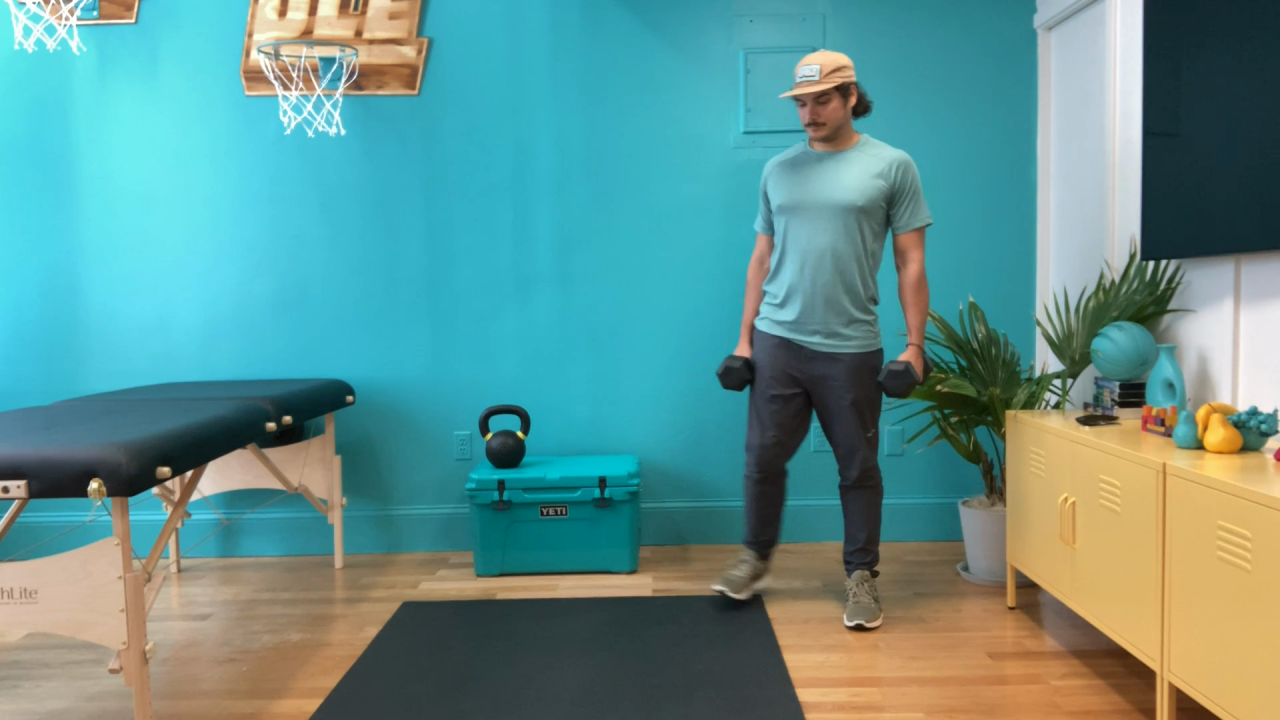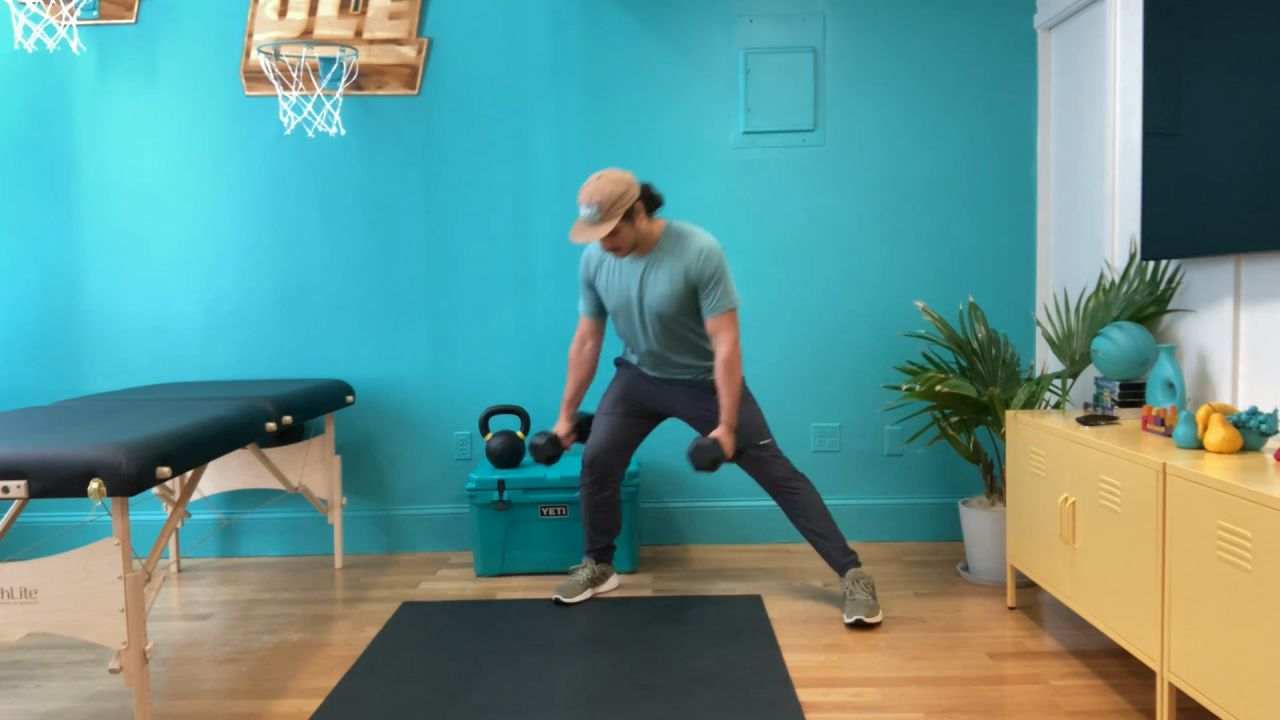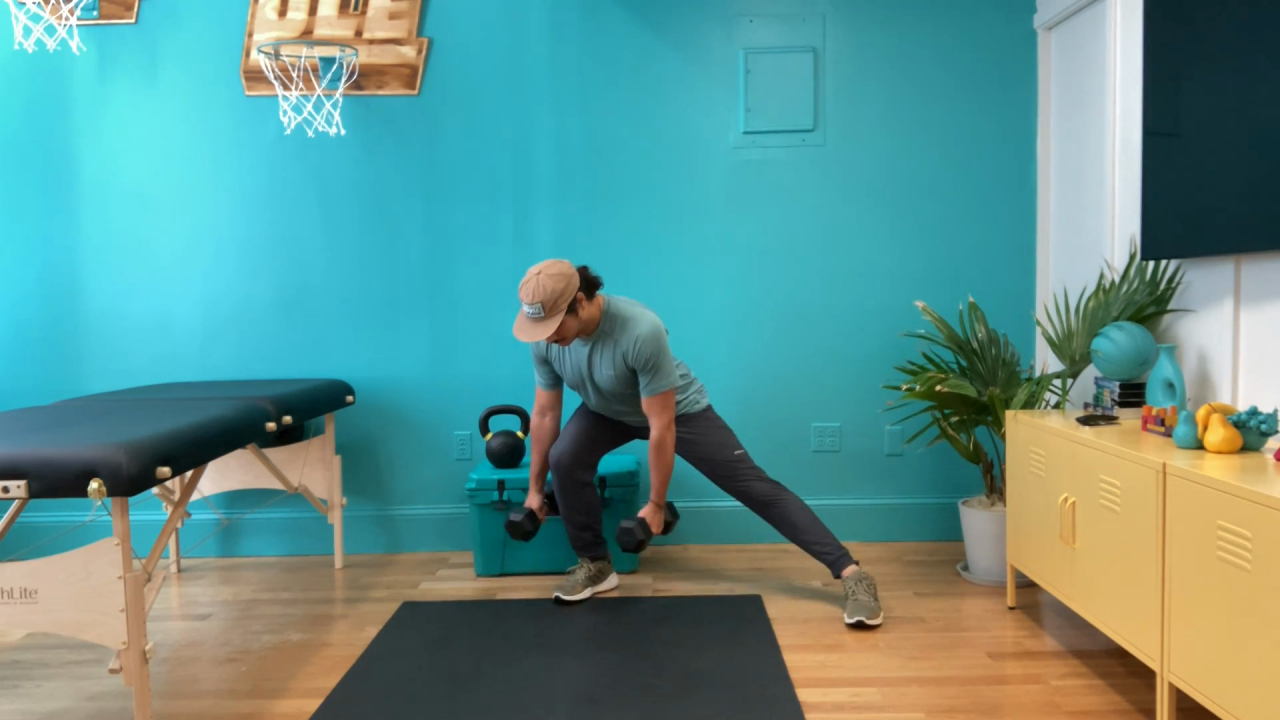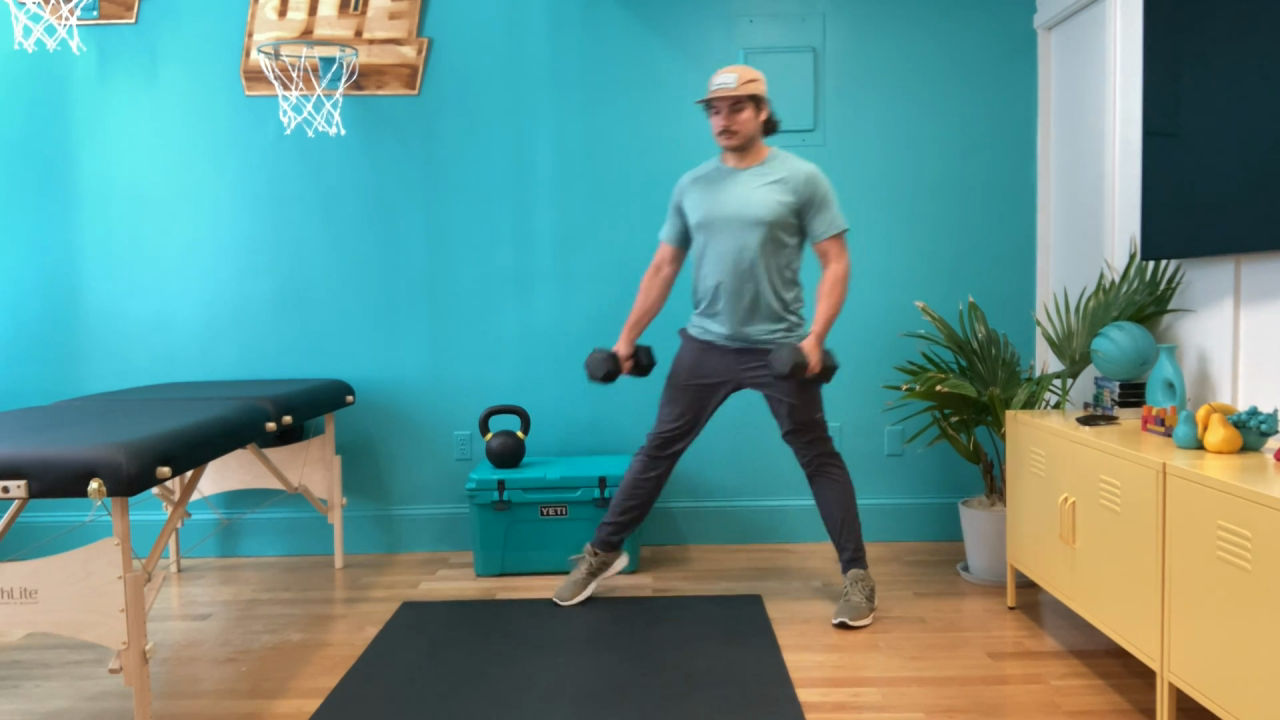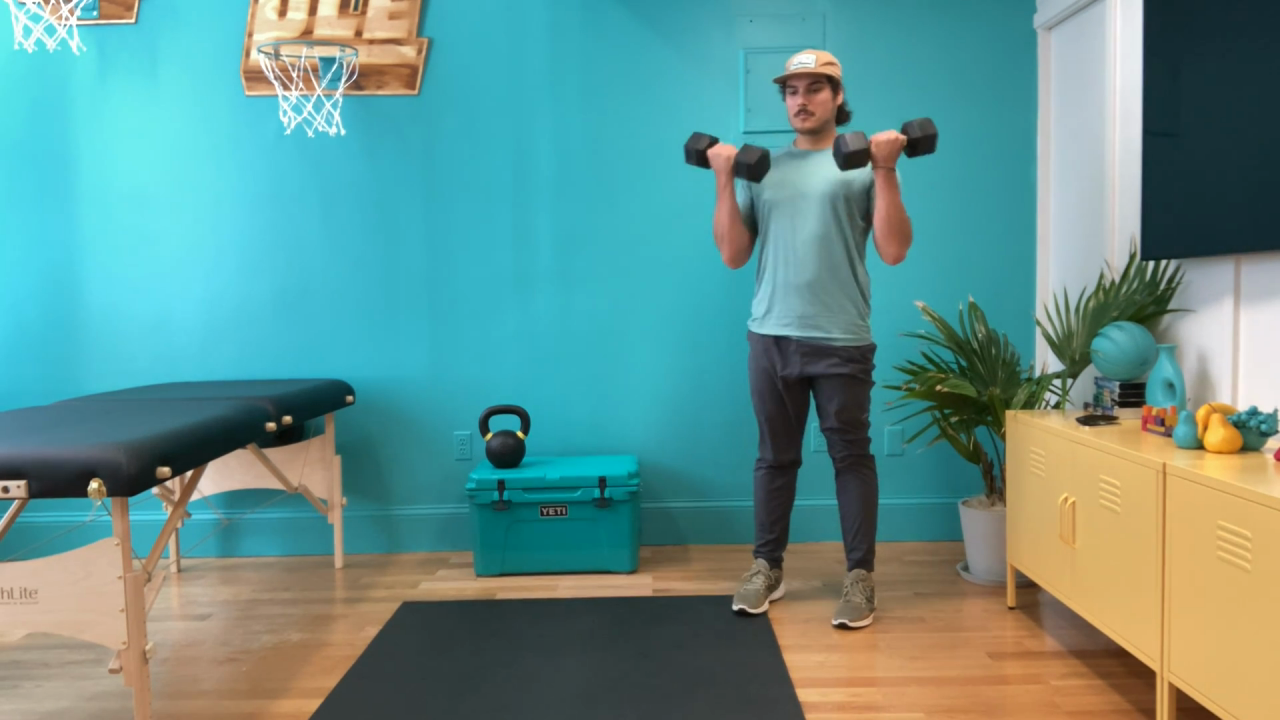
dt=0.7s
person 1, frame 1
left shoulder: (892, 166)
right shoulder: (779, 169)
left elbow: (911, 262)
right elbow: (762, 259)
left wrist: (914, 343)
right wrist: (745, 336)
left hip: (850, 349)
right hip: (780, 342)
left knee: (857, 467)
right knee: (765, 456)
left ankle: (860, 575)
right ankle: (756, 557)
person 1, frame 2
left shoulder: (699, 252)
right shoulder: (594, 262)
left elbow: (726, 344)
right elbow: (586, 340)
left wrist: (727, 425)
right wrist: (565, 414)
left hip: (703, 378)
right hip: (639, 376)
left knee: (778, 474)
right knee: (598, 459)
left ankle: (852, 574)
right ankle: (598, 564)
person 1, frame 3
left shoulder: (640, 330)
right shoulder: (545, 341)
left elbow: (661, 425)
right elbow: (544, 414)
left wrist: (656, 504)
right wrist: (535, 488)
left hip: (679, 409)
left knee: (754, 485)
right knee: (566, 461)
left ankle: (850, 573)
right ankle: (595, 564)
person 1, frame 4
left shoulder: (801, 178)
right shoulder: (692, 185)
left elbow: (836, 262)
right elbow: (664, 264)
left wrist: (816, 336)
right wrist: (628, 336)
left hip: (777, 347)
right hip: (706, 343)
left knee: (817, 454)
right knee: (661, 446)
left ankle: (857, 574)
right ankle: (602, 552)
person 1, frame 5
left shoulder: (866, 163)
right shoulder: (763, 169)
left elbow: (894, 251)
right elbow: (734, 255)
left wrist: (885, 172)
right wrist: (724, 183)
left hip: (842, 340)
right hip: (771, 337)
left knee: (851, 455)
right knee: (775, 457)
left ankle: (859, 576)
right ankle: (767, 567)
